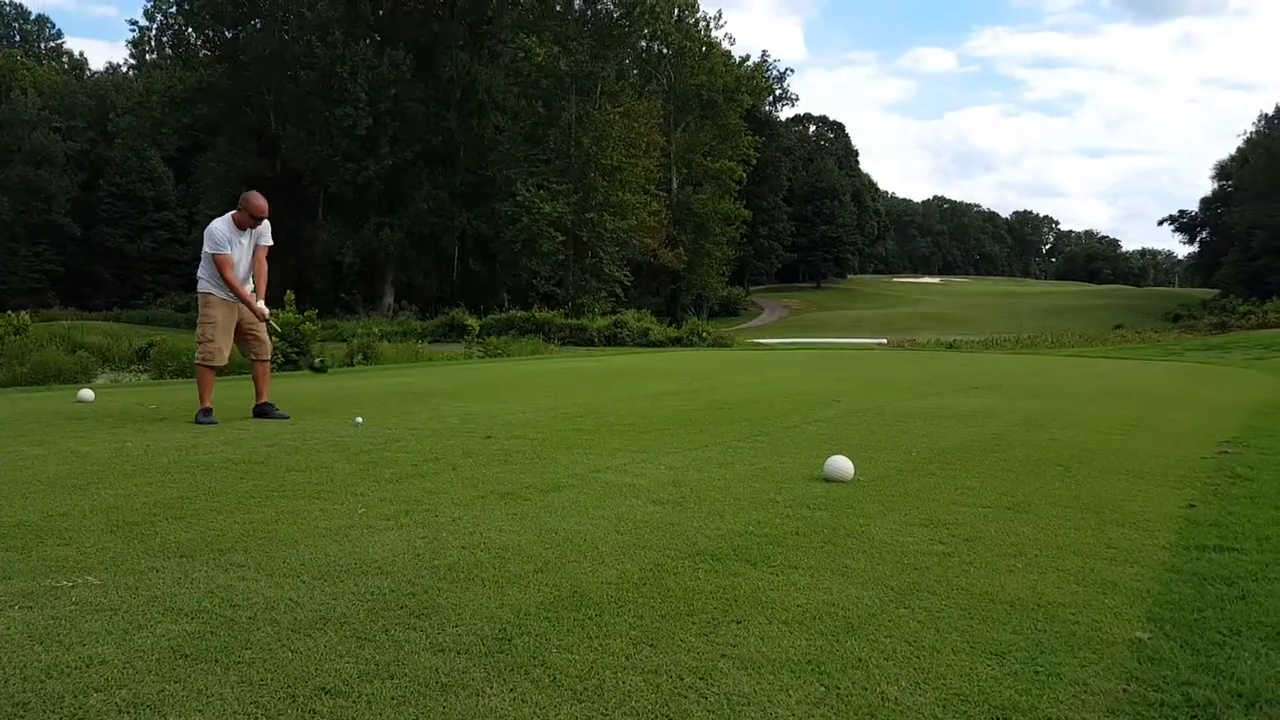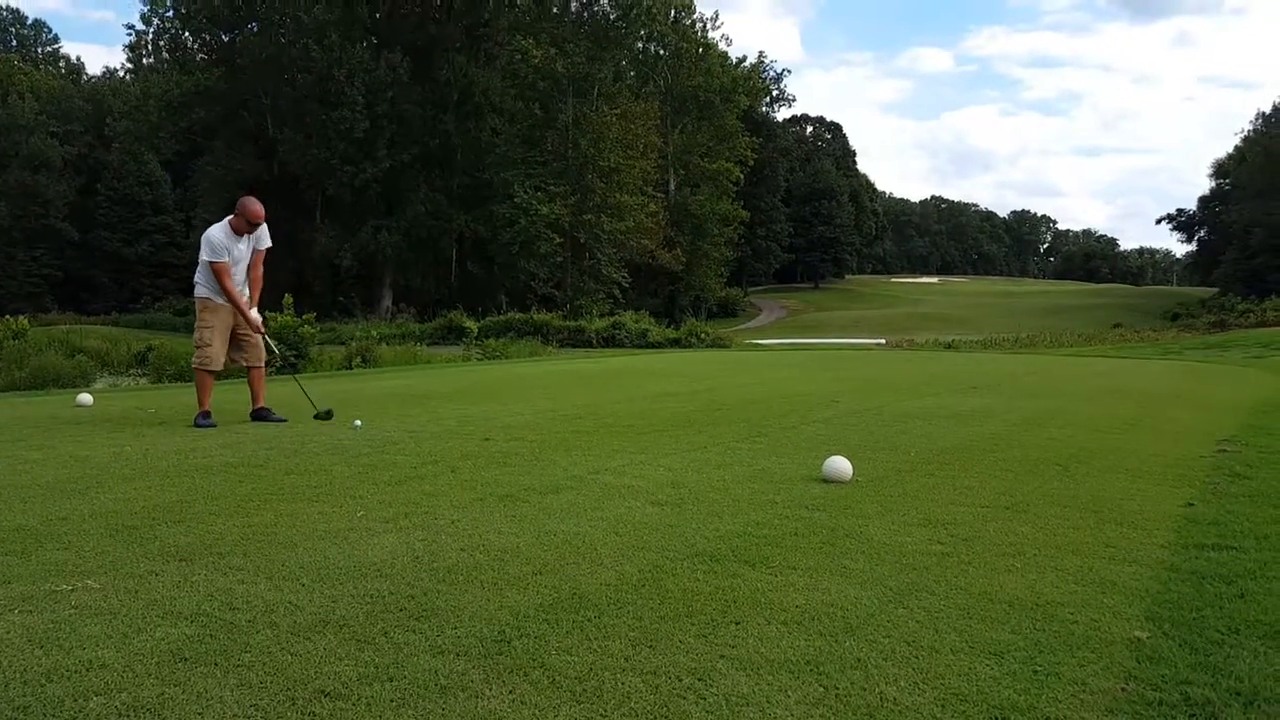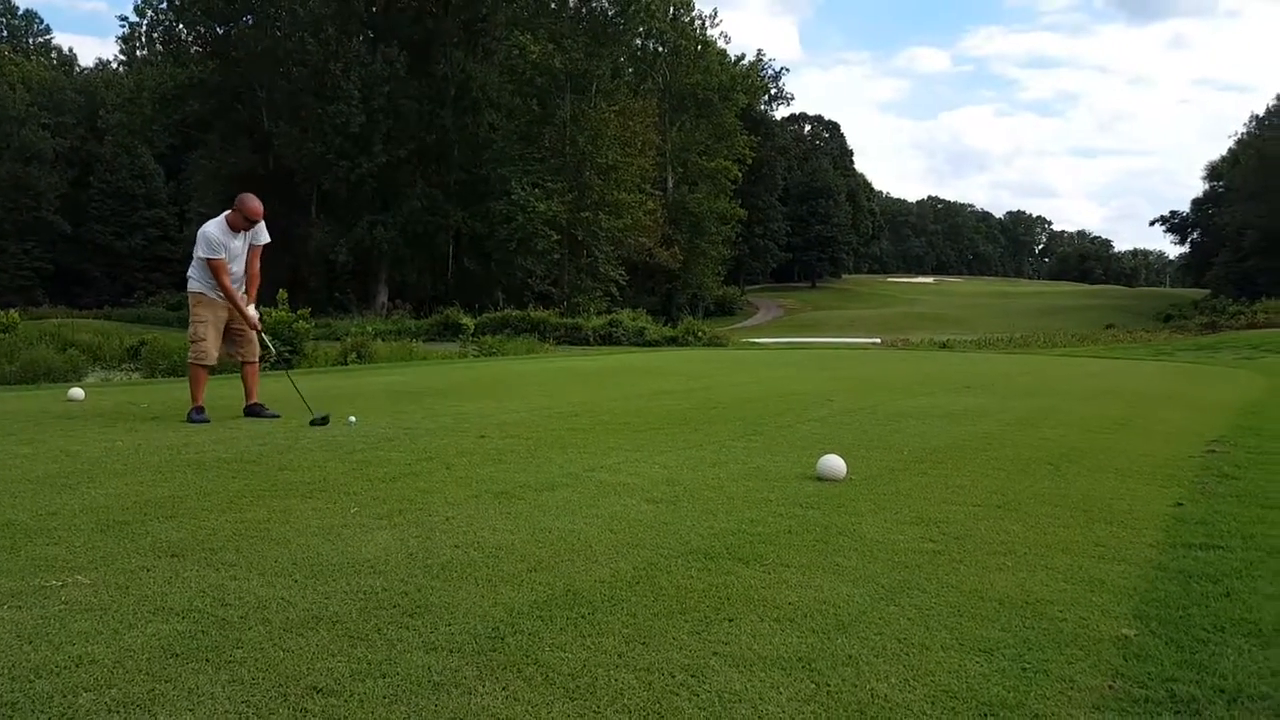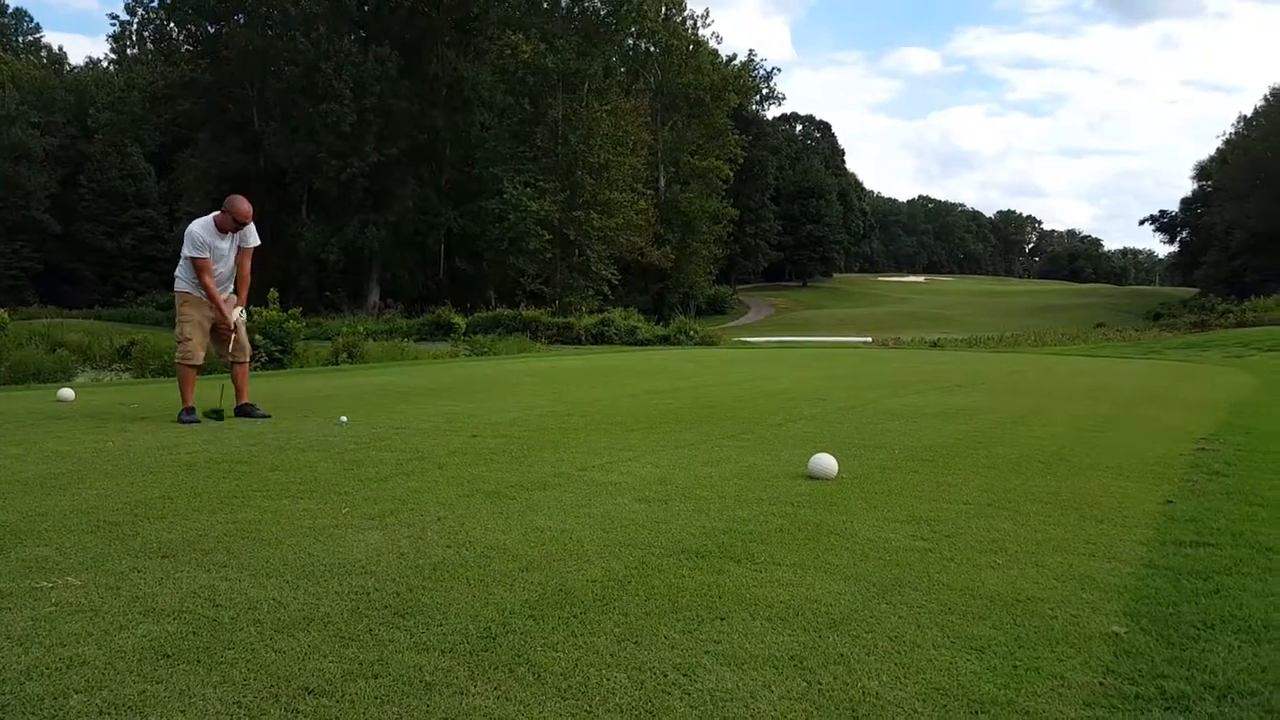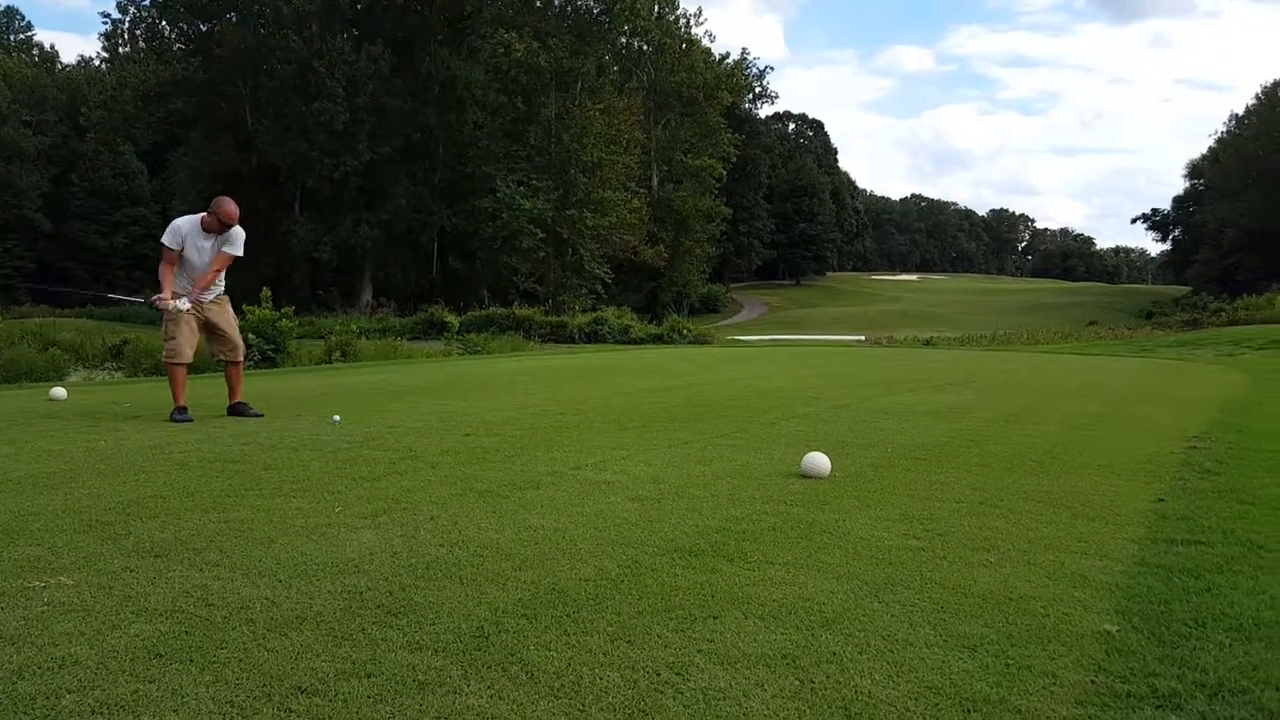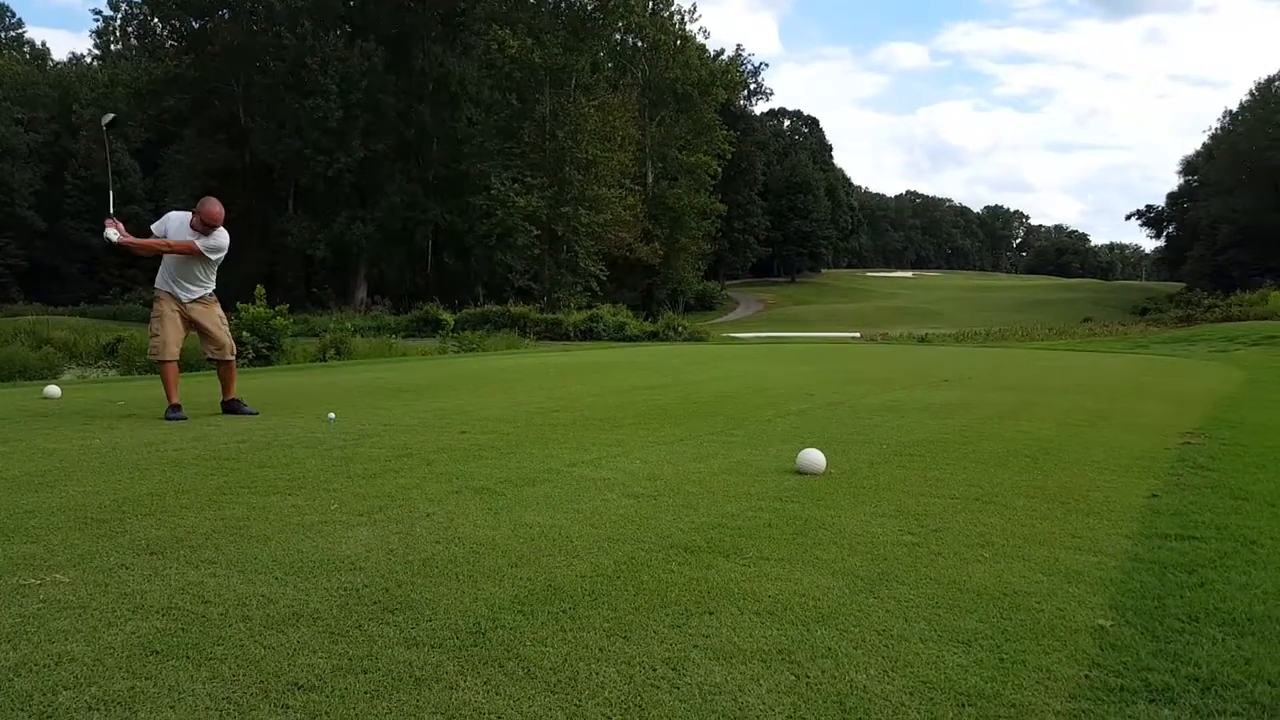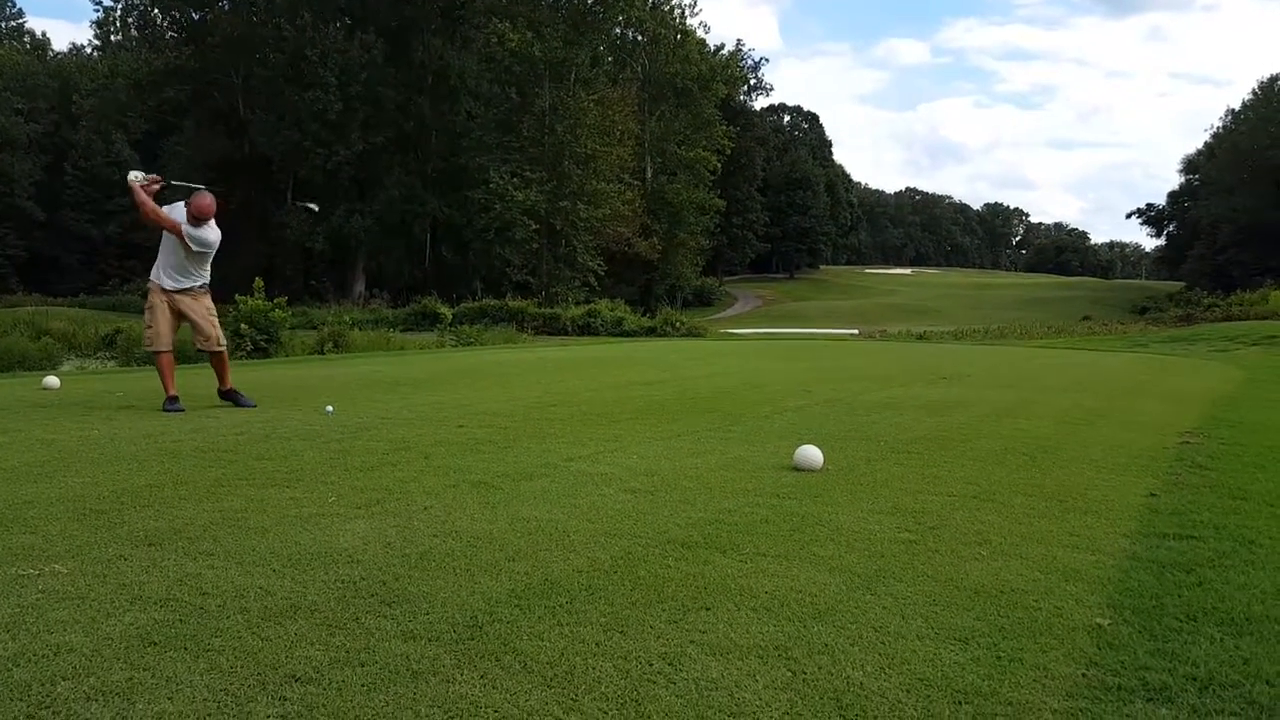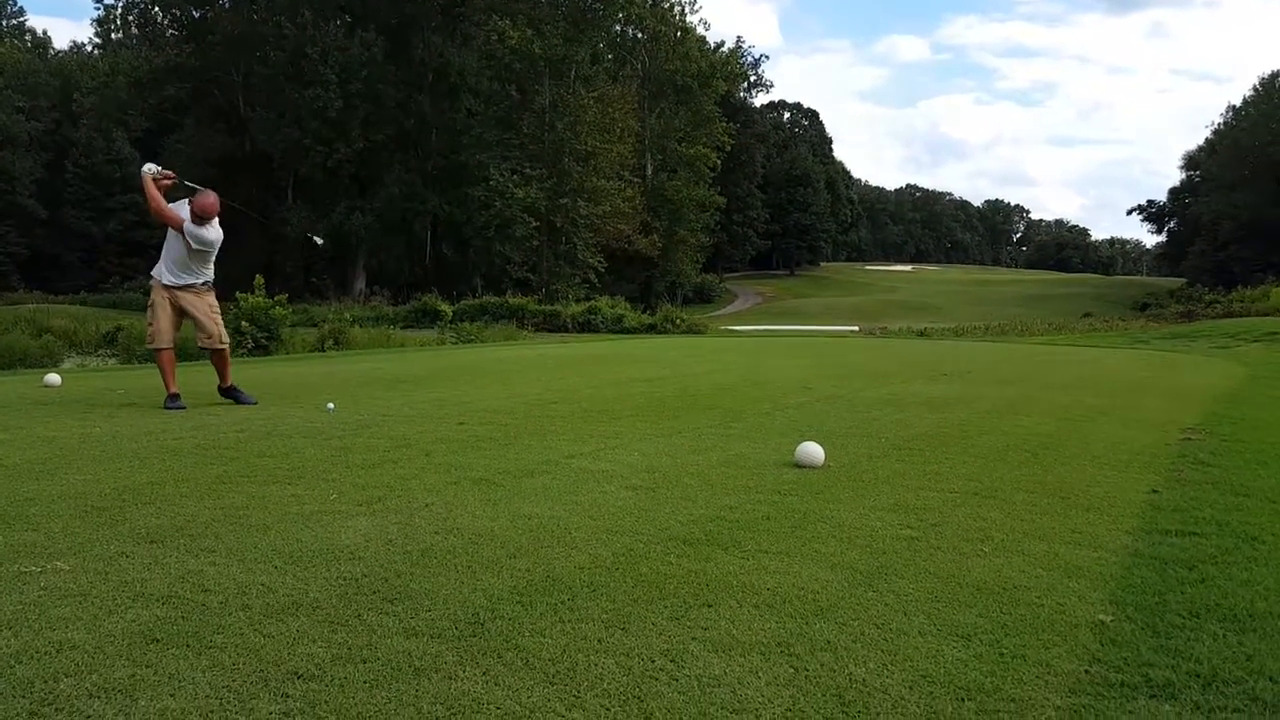
dt=0.2s
person 1, frame 1
left shoulder: (263, 226)
right shoulder: (217, 230)
left elbow: (260, 262)
right elbow: (227, 275)
left wrist: (260, 300)
right wrist: (253, 306)
left hip: (247, 296)
right hip: (216, 295)
left knee: (261, 347)
right knee: (211, 351)
left ankle: (262, 403)
right ankle: (205, 408)
person 1, frame 2
left shoulder: (260, 230)
right shoulder: (214, 237)
left elbow: (256, 269)
right elbow: (224, 283)
left wrist: (254, 308)
right wrist: (247, 316)
left hip: (242, 300)
right hip: (213, 300)
left knee: (256, 354)
right knee: (208, 356)
left ankle: (259, 408)
right ankle: (204, 411)
person 1, frame 3
left shoulder: (257, 226)
right shoulder: (210, 233)
left elbow: (253, 265)
right elbow: (222, 279)
left wrist: (251, 304)
right wrist: (245, 314)
left hip: (237, 294)
right hip: (206, 294)
left knee: (250, 348)
right knee: (203, 351)
left ankle: (252, 404)
right ankle: (197, 407)
person 1, frame 4
left shoulder: (246, 229)
right shoulder: (197, 231)
left elbow: (243, 268)
right elbow: (205, 278)
left wrist: (240, 306)
right wrist: (225, 315)
left hip: (225, 295)
right hip: (193, 294)
left knee: (241, 348)
right knee: (190, 351)
left ankle: (243, 404)
right ankle: (187, 408)
person 1, frame 5
left shoulder: (236, 234)
right shoulder: (180, 227)
left elbow: (214, 270)
right elbow: (168, 264)
left wrist: (192, 296)
right wrist: (167, 292)
left hip: (215, 296)
right hip: (180, 294)
left knee: (234, 347)
right knee: (177, 350)
left ankle: (235, 403)
right ankle: (179, 406)
person 1, frame 6
left shoulder: (220, 238)
right shoulder: (173, 219)
left elbow: (169, 247)
right elbow: (148, 248)
left wrist: (129, 241)
right wrist: (125, 236)
left hip: (202, 298)
right hip: (168, 294)
left knee: (224, 346)
right knee: (165, 348)
left ankle: (230, 400)
right ankle: (174, 404)
person 1, frame 7
left shoulder: (210, 236)
right shoulder: (178, 208)
left elbow: (159, 219)
right elbow: (154, 218)
left wrist: (138, 190)
right wrist: (147, 194)
left hip: (193, 291)
right hip: (160, 287)
left knee: (213, 339)
right knee: (159, 340)
left ankle: (226, 388)
right ankle: (171, 395)
person 1, frame 8
left shoulder: (211, 235)
right shoulder: (183, 206)
right elbow: (157, 212)
left wrist: (147, 179)
right wrist: (159, 187)
left hip: (197, 289)
right hip: (163, 284)
left knee: (216, 337)
right knee: (161, 338)
left ankle: (226, 386)
right ankle: (172, 393)
